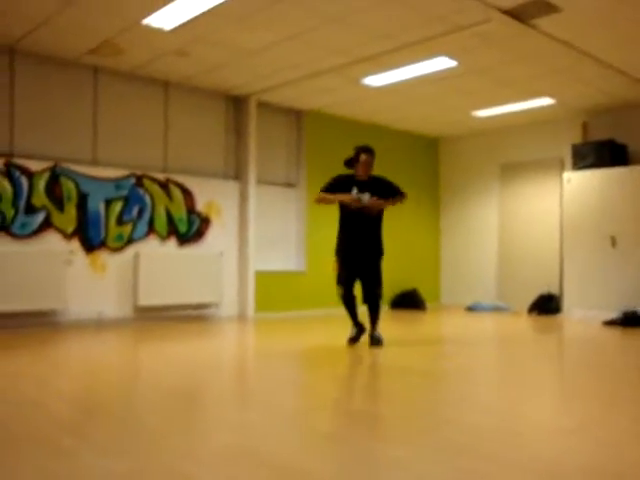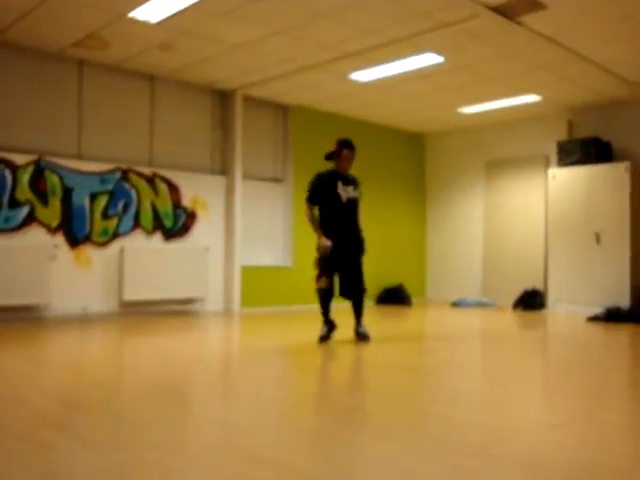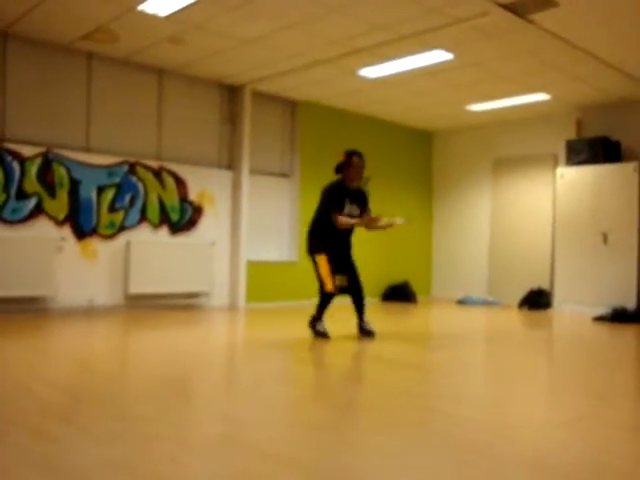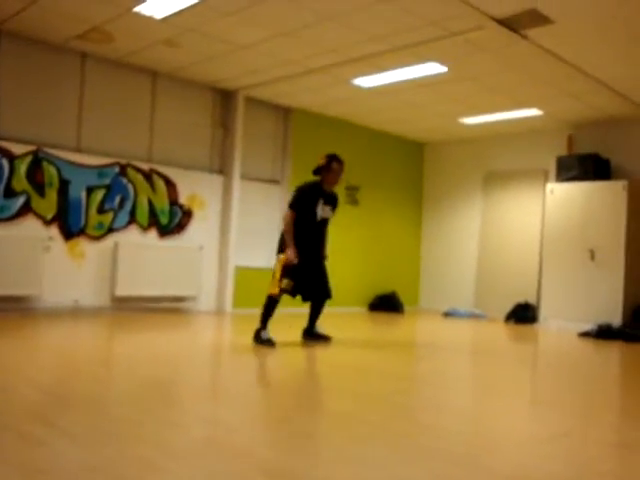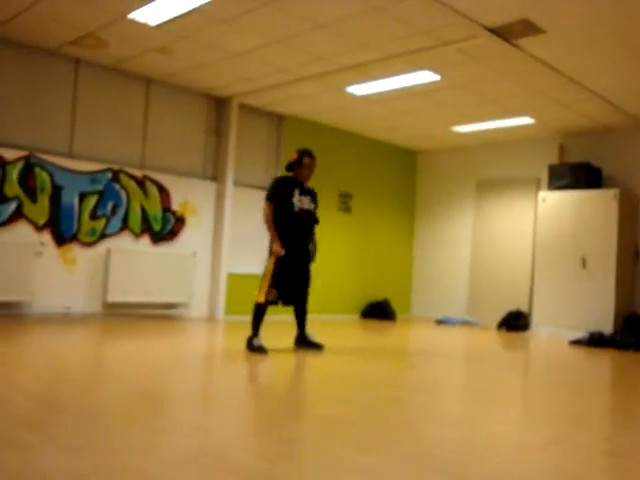
dt=0.4s
person 1, frame 1
left shoulder: (380, 183)
right shoulder: (342, 181)
left elbow: (402, 197)
right elbow: (318, 198)
left wrist: (381, 203)
right wrist: (342, 198)
left hip: (371, 246)
right hip: (348, 246)
left knee: (374, 290)
right knee: (345, 289)
left ankle: (374, 330)
right ankle: (357, 326)
person 1, frame 2
left shoulder: (353, 182)
right shoulder: (323, 179)
right elbow: (311, 210)
left wrist: (360, 236)
right wrist: (320, 237)
left hip: (352, 242)
right hip: (330, 242)
left knee: (356, 286)
right knee: (324, 284)
left ankle: (359, 326)
right ankle: (327, 322)
person 1, frame 3
left shoulder: (360, 195)
right shoulder: (333, 190)
left elbow: (366, 221)
right elbow: (337, 220)
left wrist: (389, 223)
right wrist: (360, 222)
left hip: (341, 245)
right hip: (321, 243)
left knee: (354, 283)
right knee: (333, 283)
left ankle: (362, 322)
right ankle: (317, 320)
person 1, frame 4
left shoulder: (333, 198)
right shoulder: (306, 190)
right elbow: (289, 216)
left wrist: (322, 251)
right wrist: (290, 248)
left hip: (312, 251)
right hip: (293, 247)
left knee: (322, 290)
right knee: (281, 286)
left ankle: (310, 329)
right ankle: (262, 330)
person 1, frame 5
left shoulder: (311, 193)
right shoulder: (281, 184)
right elbow: (268, 211)
left wrist: (313, 247)
right wrist: (274, 241)
left hip: (301, 251)
right hip: (282, 249)
left knee: (300, 295)
right knee: (267, 292)
left ankle: (302, 336)
right ankle: (254, 337)
